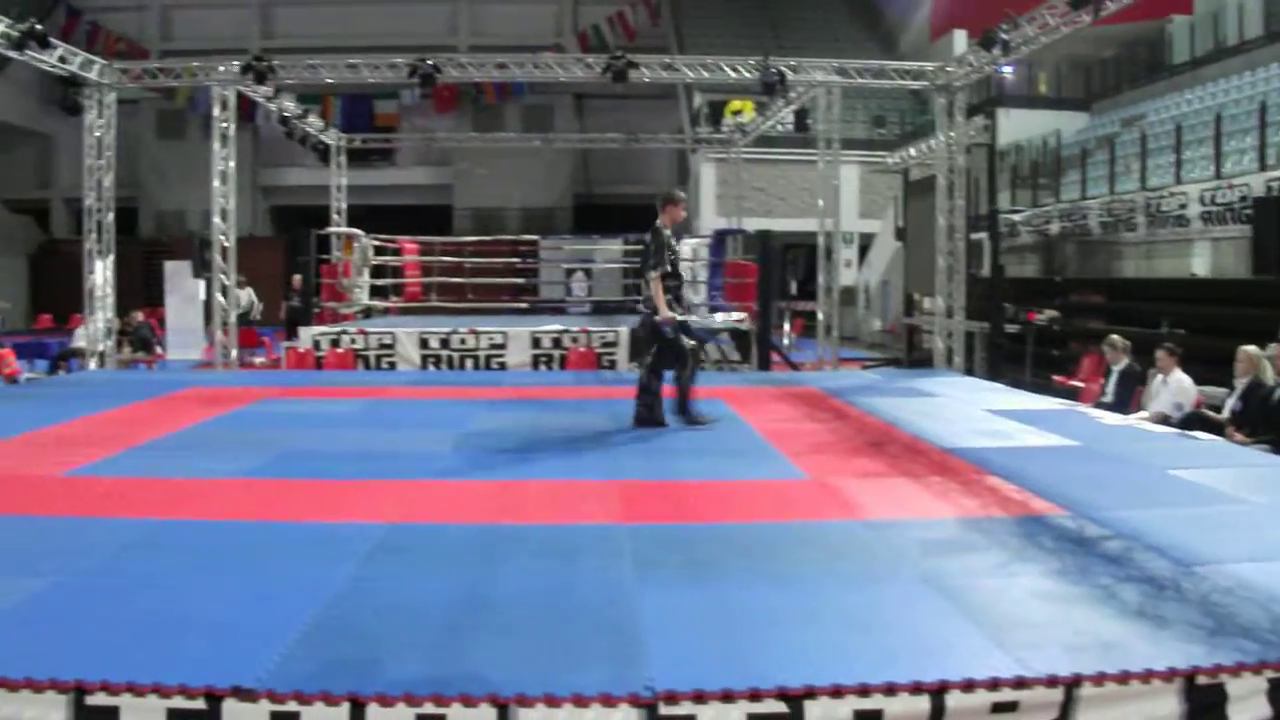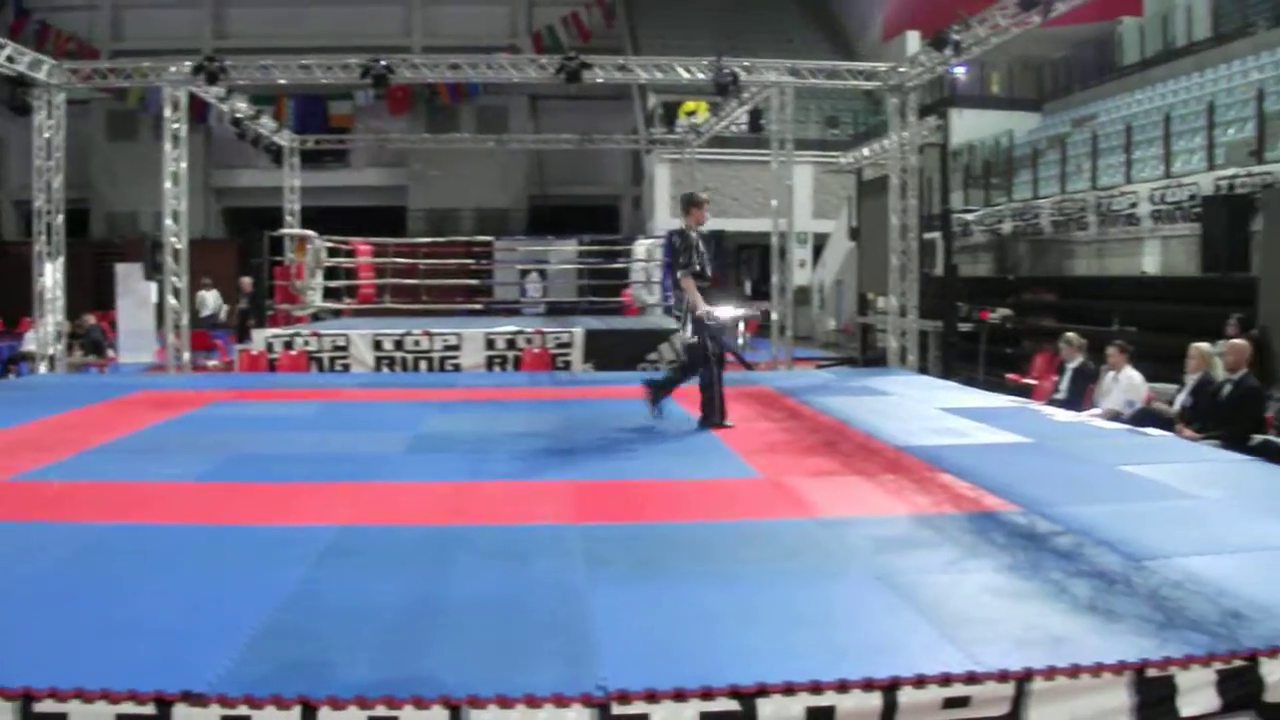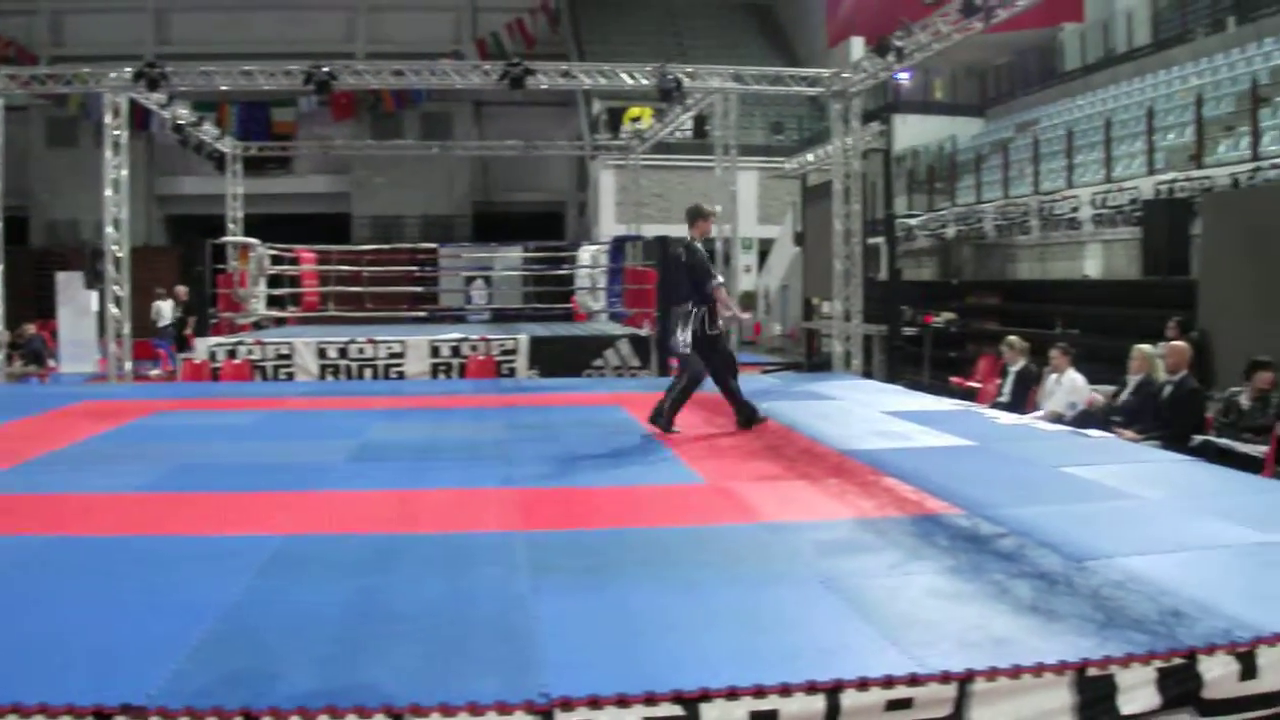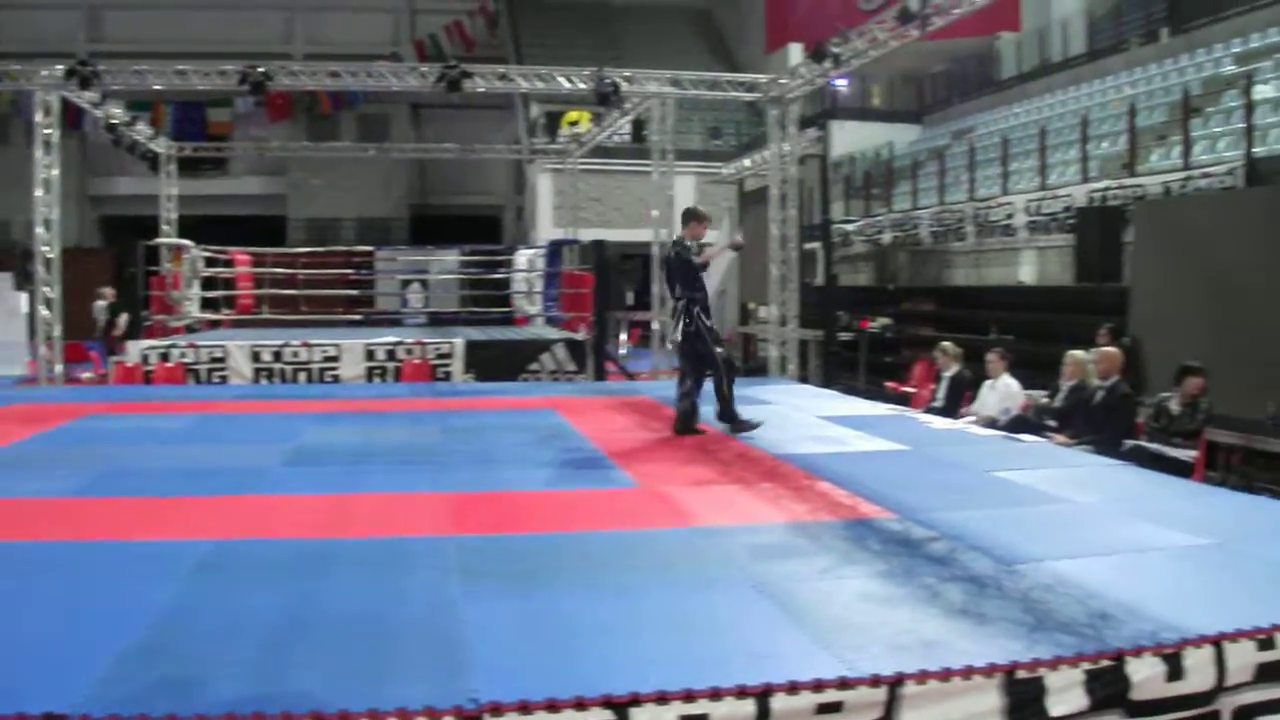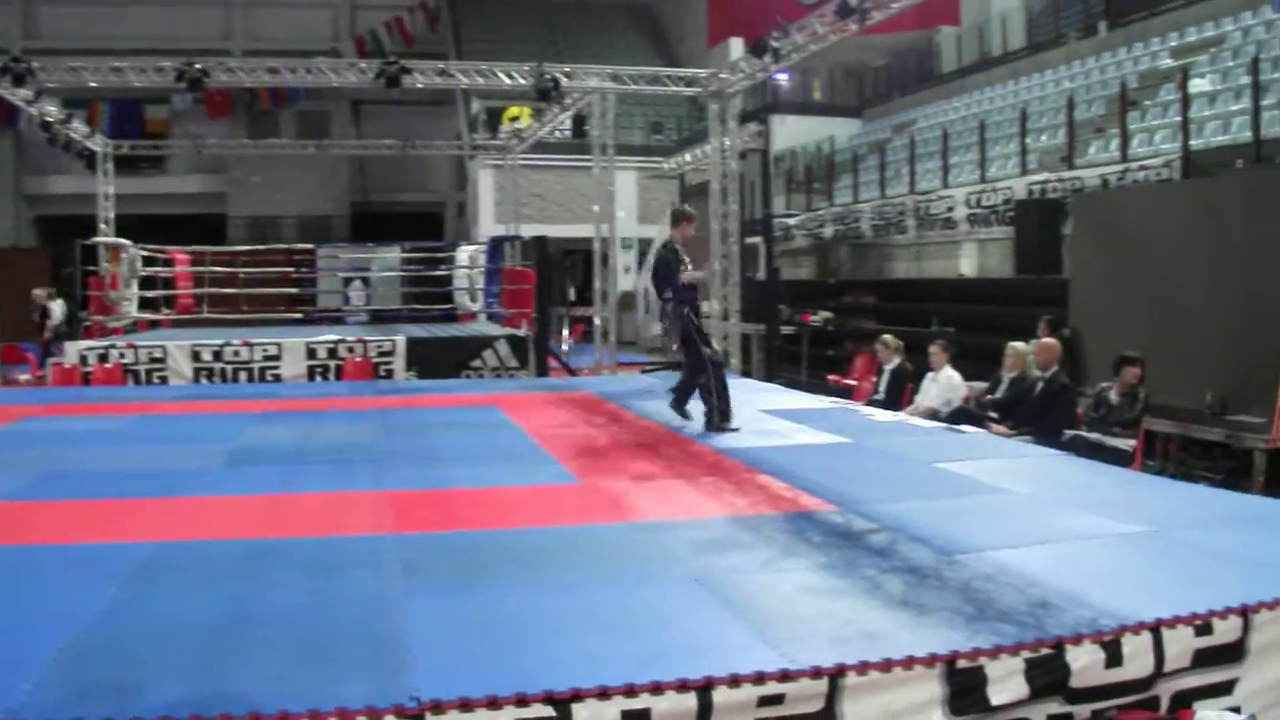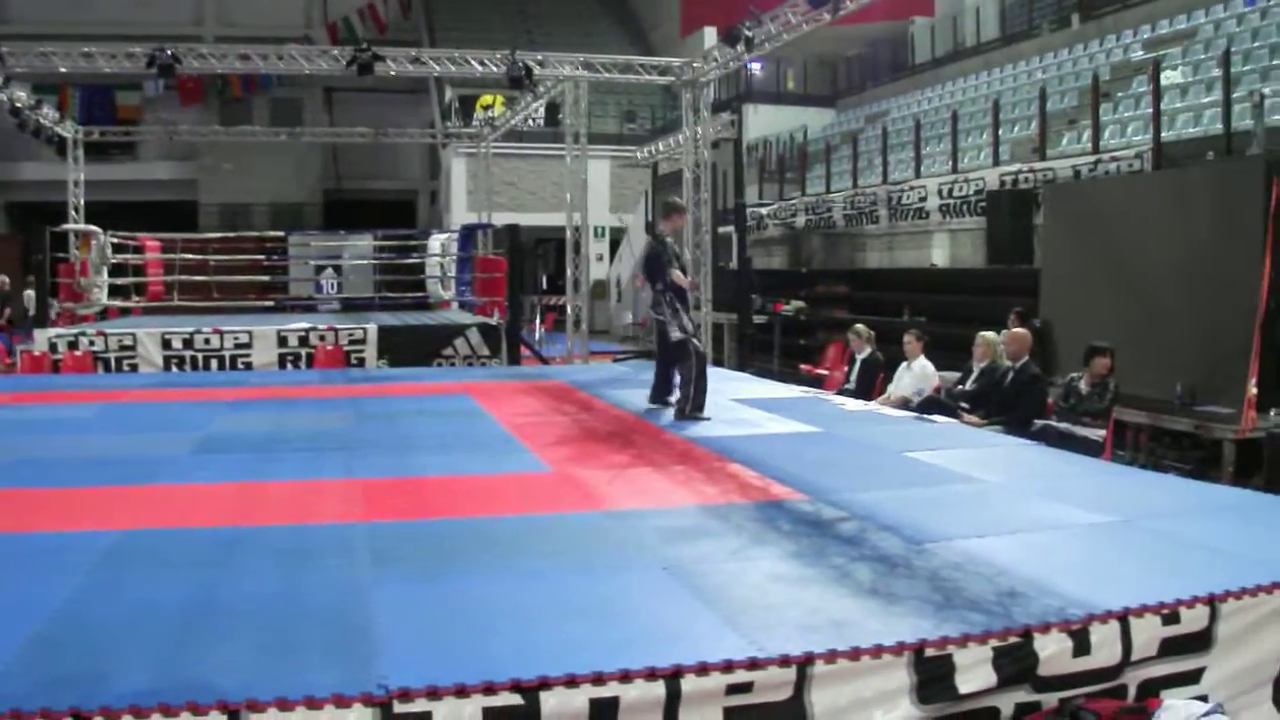
dt=0.3s
person 1, frame 1
left shoulder: (663, 236)
right shoulder: (660, 238)
right elbow: (653, 276)
right wrist: (662, 308)
left hip: (666, 308)
right hip: (664, 309)
left knee: (654, 363)
right knee: (687, 355)
left ankle: (647, 414)
right ankle: (684, 408)
person 1, frame 2
left shoulder: (689, 237)
right shoulder: (687, 238)
right elbow: (685, 276)
right wrist: (699, 304)
left hip: (694, 308)
right hip: (694, 309)
left knee: (696, 360)
right knee: (711, 359)
left ankle: (658, 390)
right ankle: (712, 415)
person 1, frame 3
left shoulder: (682, 249)
right shoulder: (695, 252)
right elbow: (713, 286)
left wrist: (719, 307)
right wrist: (735, 310)
left hip: (697, 316)
right hip: (700, 319)
left knee: (726, 366)
right knee: (692, 371)
left ankle: (746, 415)
right ankle: (663, 415)
person 1, frame 4
left shoulder: (677, 249)
right shoulder: (684, 249)
right elbow: (700, 260)
right wrist: (726, 245)
left hip: (687, 316)
right hip: (693, 315)
left knee: (692, 370)
right knee: (722, 363)
left ankle: (684, 421)
right ankle: (729, 418)
person 1, frame 5
left shoulder: (665, 249)
right shoulder: (672, 251)
left elbow: (659, 281)
right elbow: (681, 278)
right wrist: (696, 275)
left hip: (677, 313)
right hip: (683, 313)
left knee: (695, 361)
right knee: (710, 363)
left ankle: (680, 399)
right ankle: (716, 419)
person 1, frame 6
left shoulder: (656, 241)
right shoulder: (663, 243)
left elbow: (649, 273)
right elbow: (672, 272)
right wrist: (687, 284)
left hip: (663, 304)
right hip: (672, 305)
left knee: (668, 352)
right knee: (693, 354)
left ankle: (659, 394)
right ankle: (688, 407)
